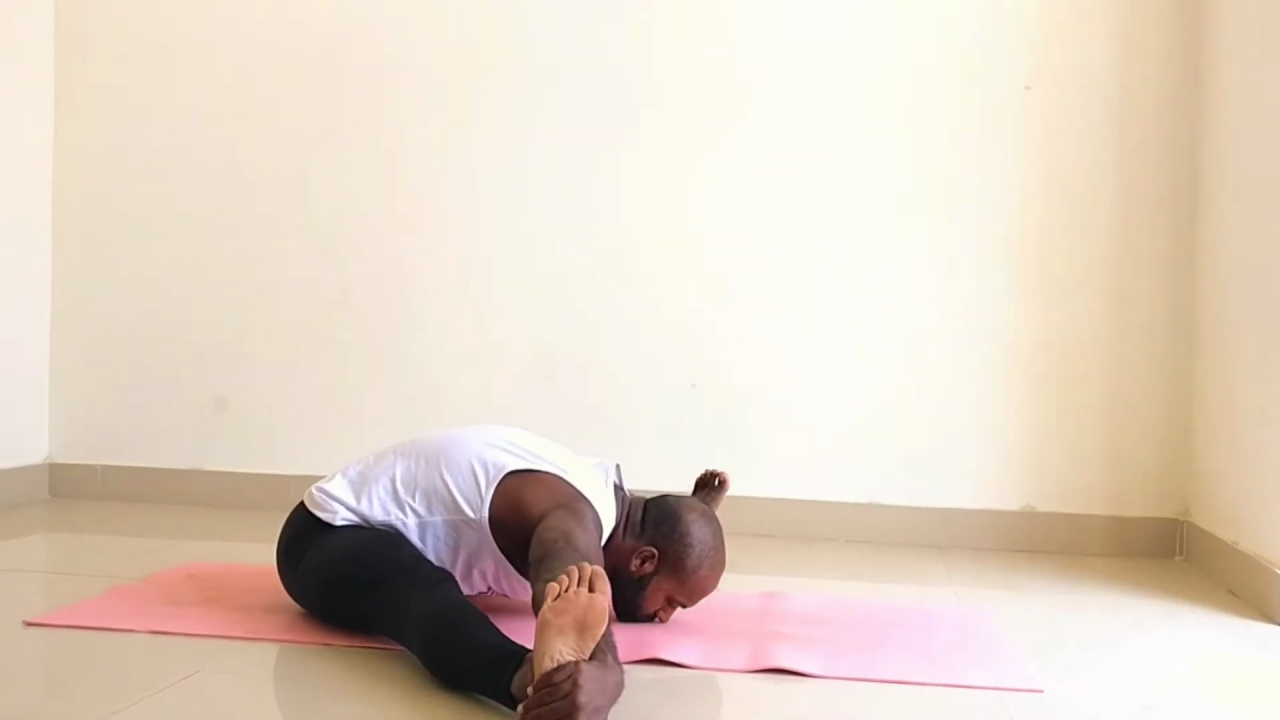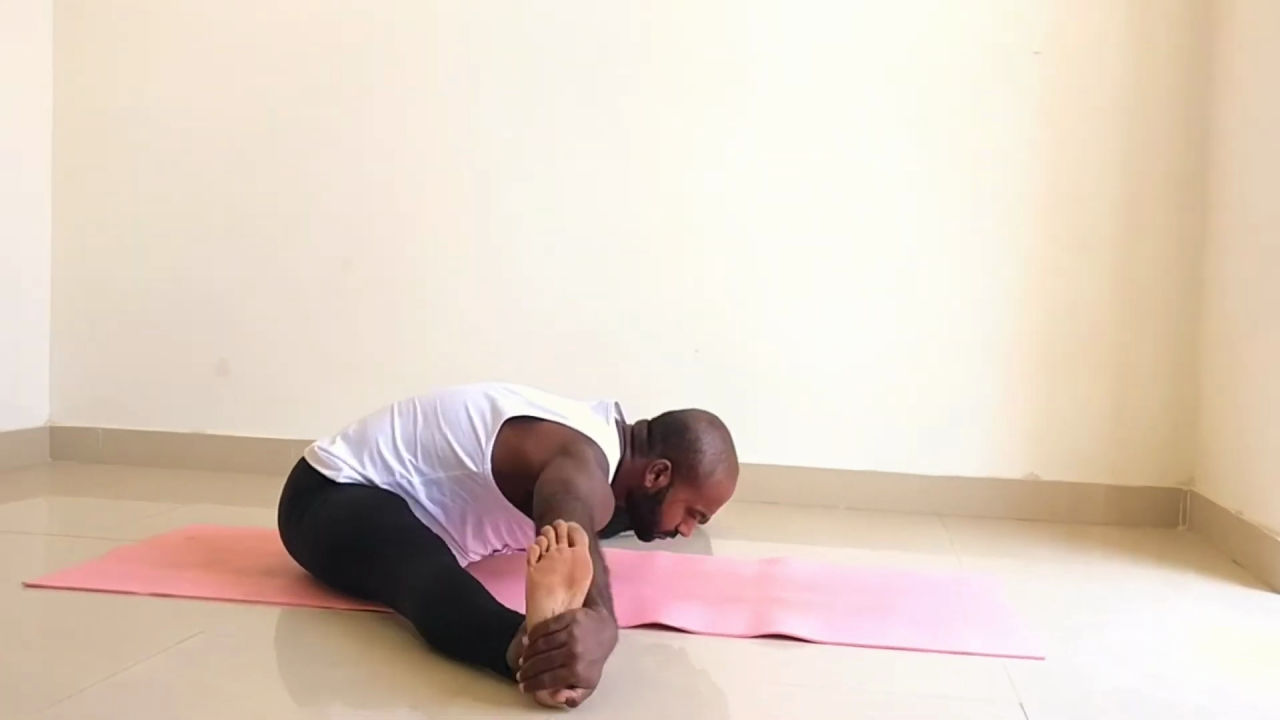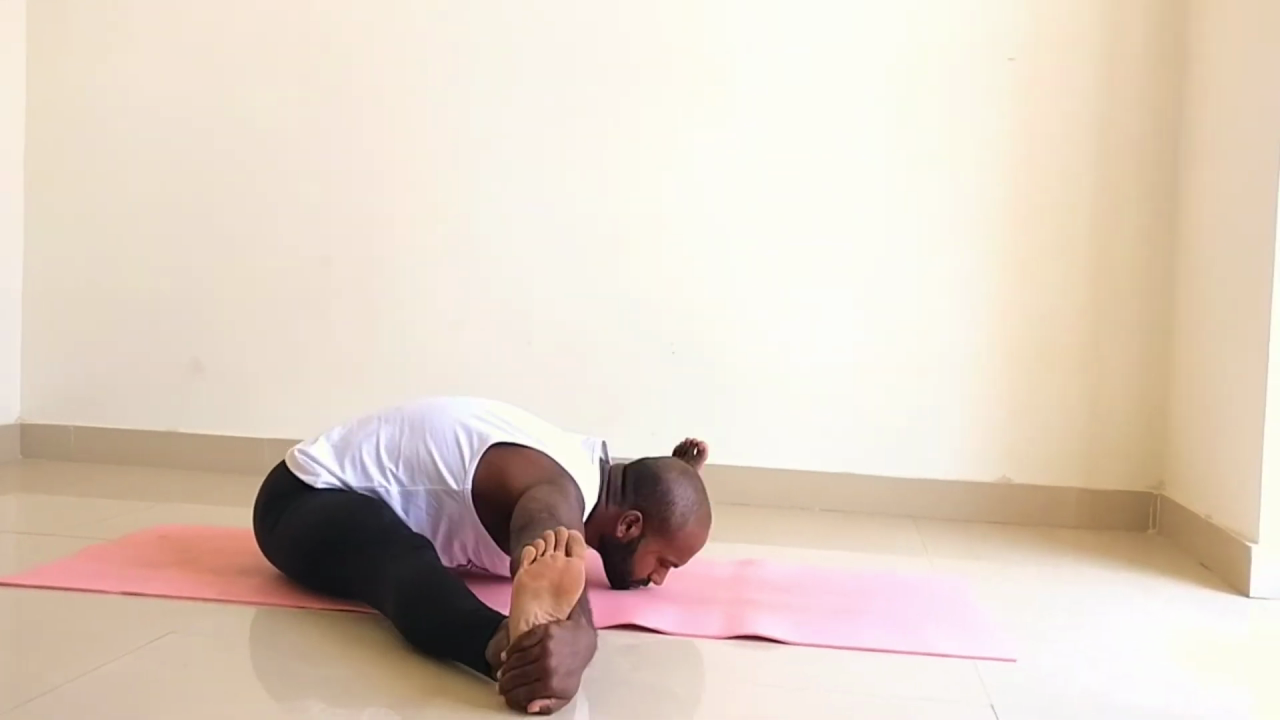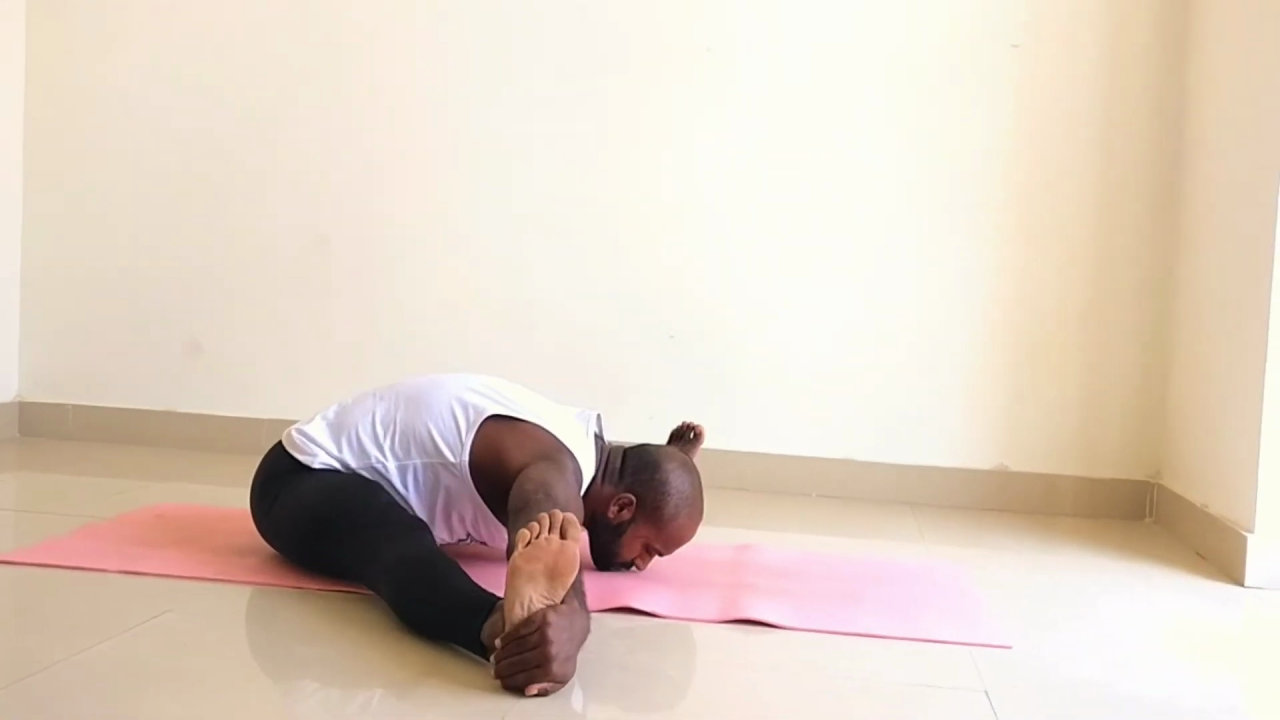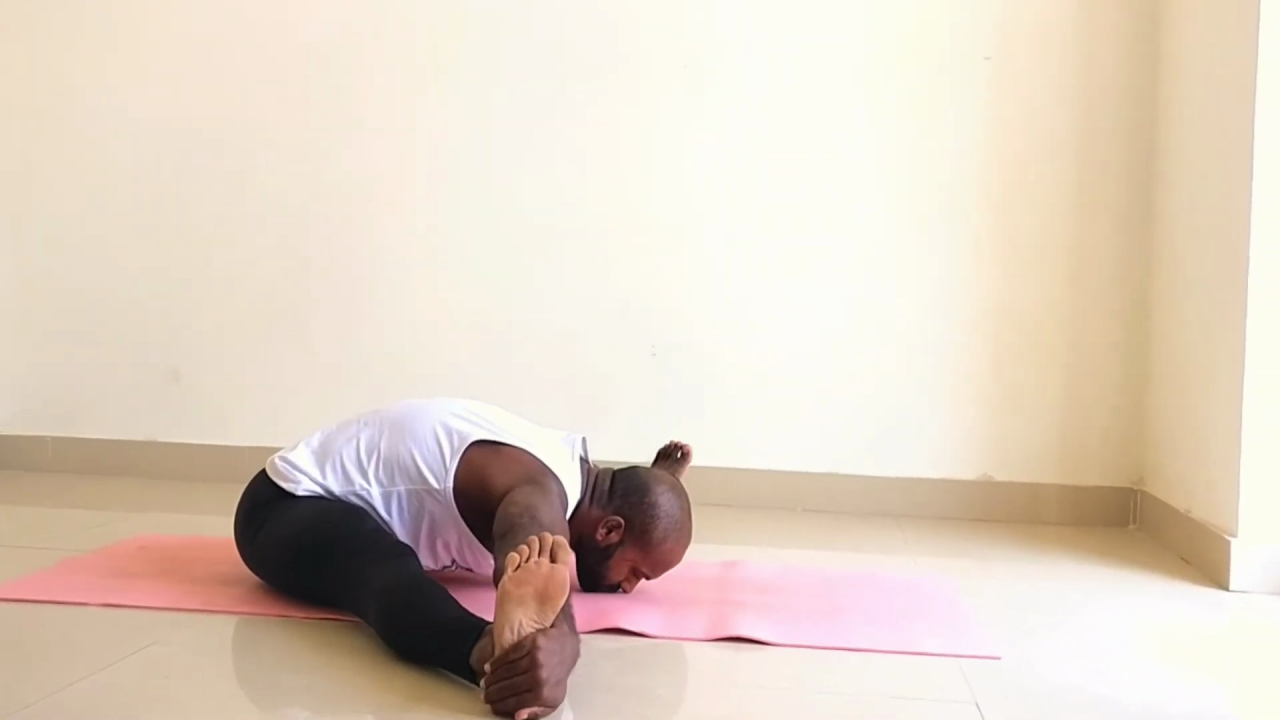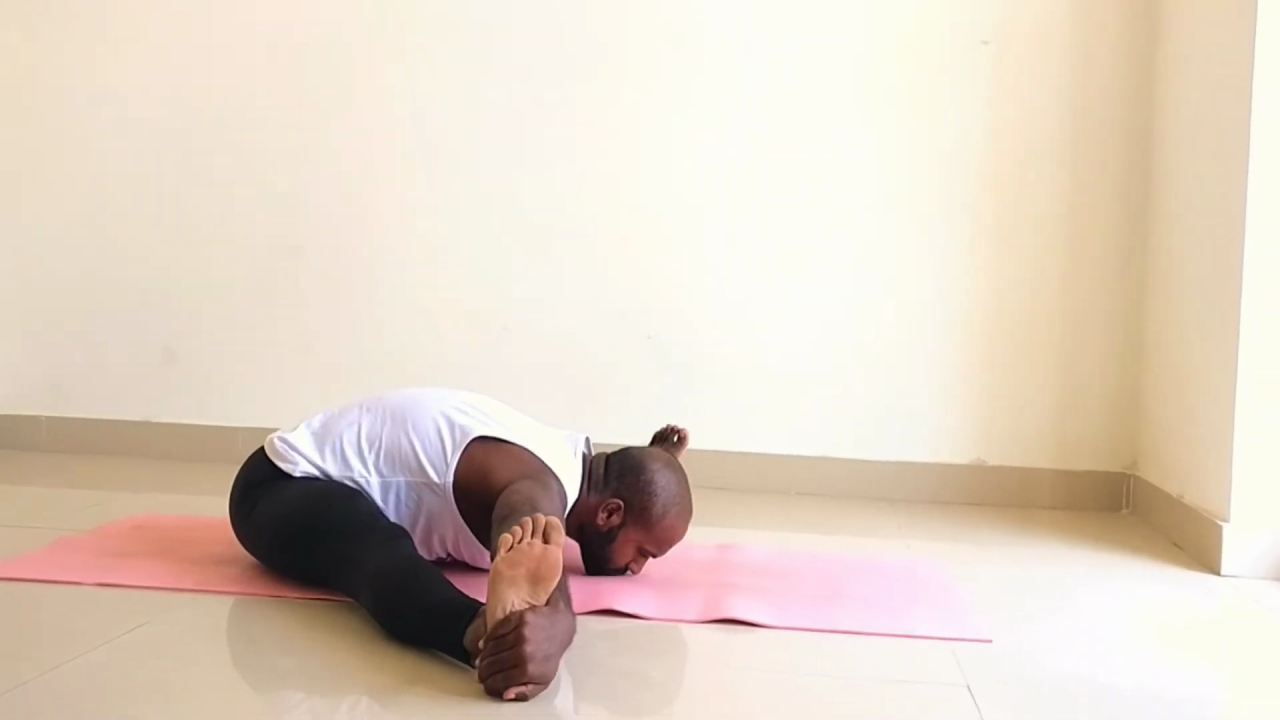
dt=0.3s
person 1, frame 1
left shoulder: (606, 494)
right shoulder: (577, 520)
right elbow: (567, 603)
left wrist: (695, 508)
right wrist: (604, 674)
left hip: (388, 523)
right hip: (329, 534)
right knee: (426, 592)
person 1, frame 2
left shoulder: (607, 432)
right shoulder: (580, 463)
right elbow: (571, 553)
right wrist: (597, 629)
left hip: (394, 487)
right hip: (329, 495)
right knee: (420, 559)
person 1, frame 3
left shoulder: (593, 468)
right shoulder: (558, 493)
right elbow: (547, 566)
left wrist: (675, 476)
right wrist: (575, 637)
left hip: (364, 480)
right hip: (307, 497)
right knee: (404, 560)
person 1, frame 4
left shoulder: (588, 443)
right shoulder: (554, 472)
right elbow: (547, 555)
left wrist: (667, 462)
right wrist: (568, 621)
left hip: (369, 464)
right hip: (303, 478)
right knee: (398, 541)
person 1, frame 5
left shoulder: (572, 466)
right shoulder: (539, 493)
right elbow: (534, 580)
left wrist: (654, 481)
right wrist: (560, 645)
left hip: (352, 490)
right hip: (288, 504)
right knee: (387, 570)
person 1, frame 6
left shoulder: (573, 458)
right shoulder: (537, 489)
right elbow: (533, 565)
left wrist: (651, 466)
right wrist: (552, 626)
left hip: (345, 474)
right hip: (284, 485)
right knee: (379, 549)
